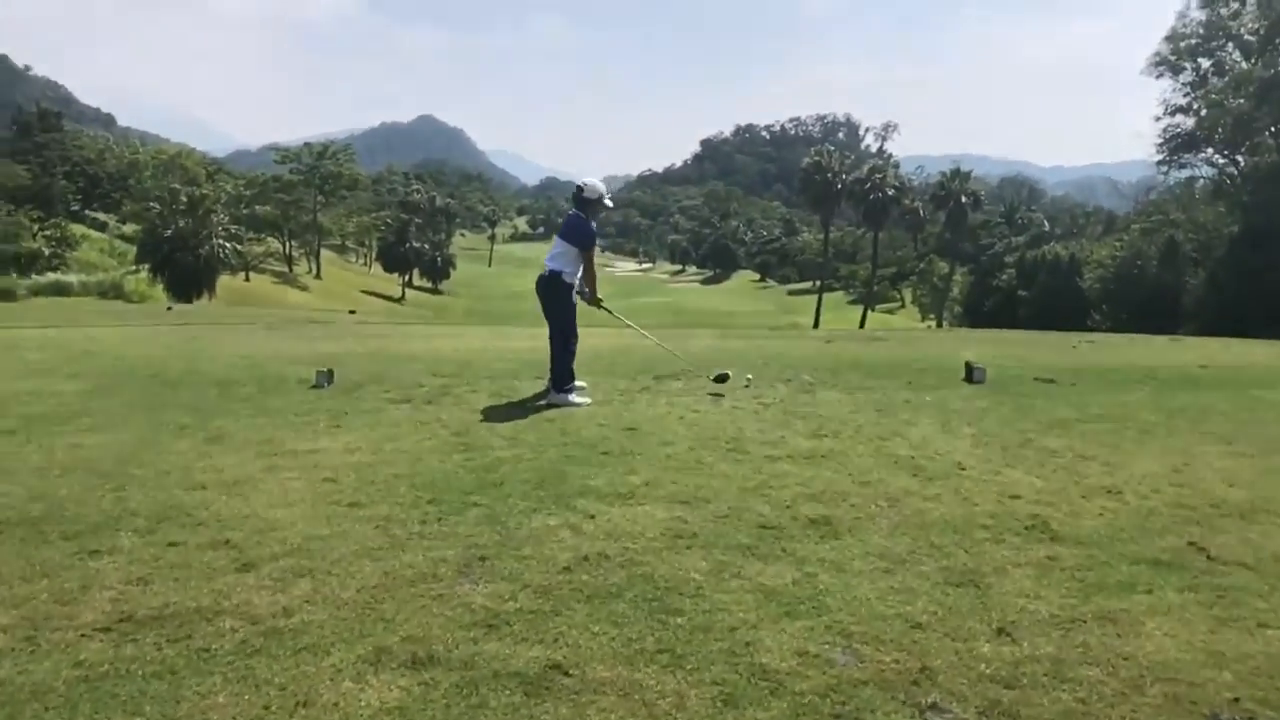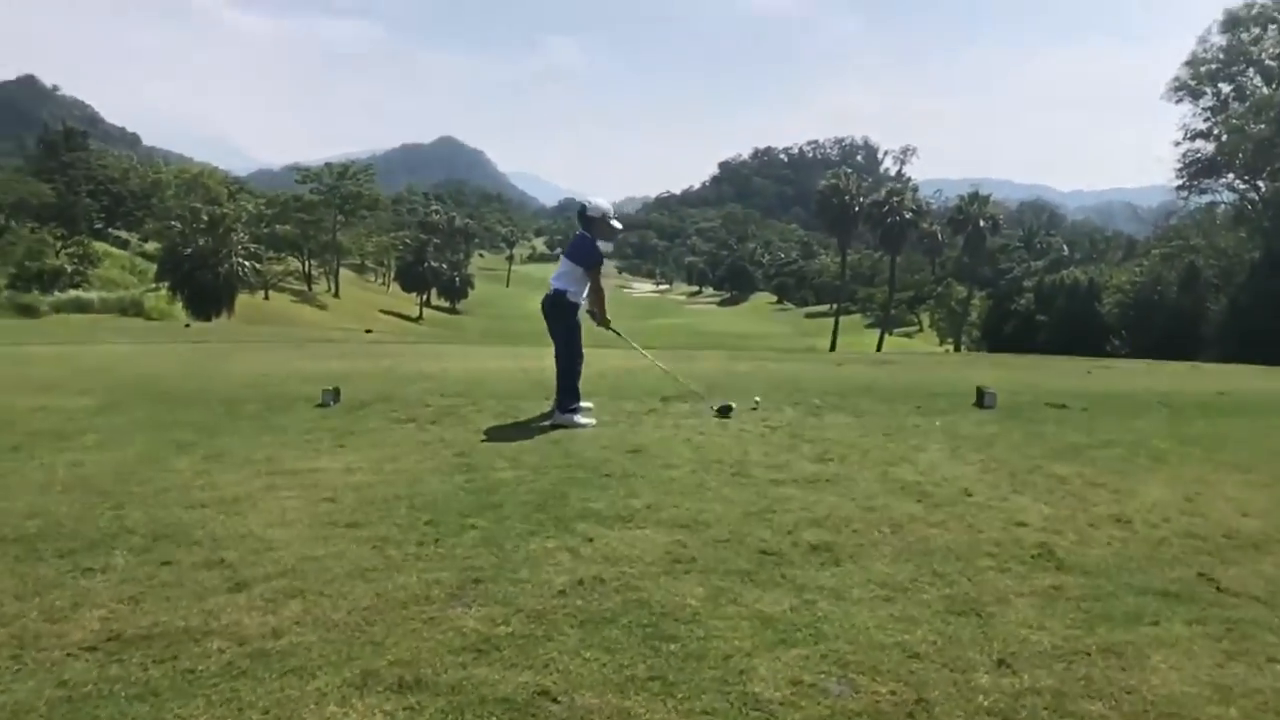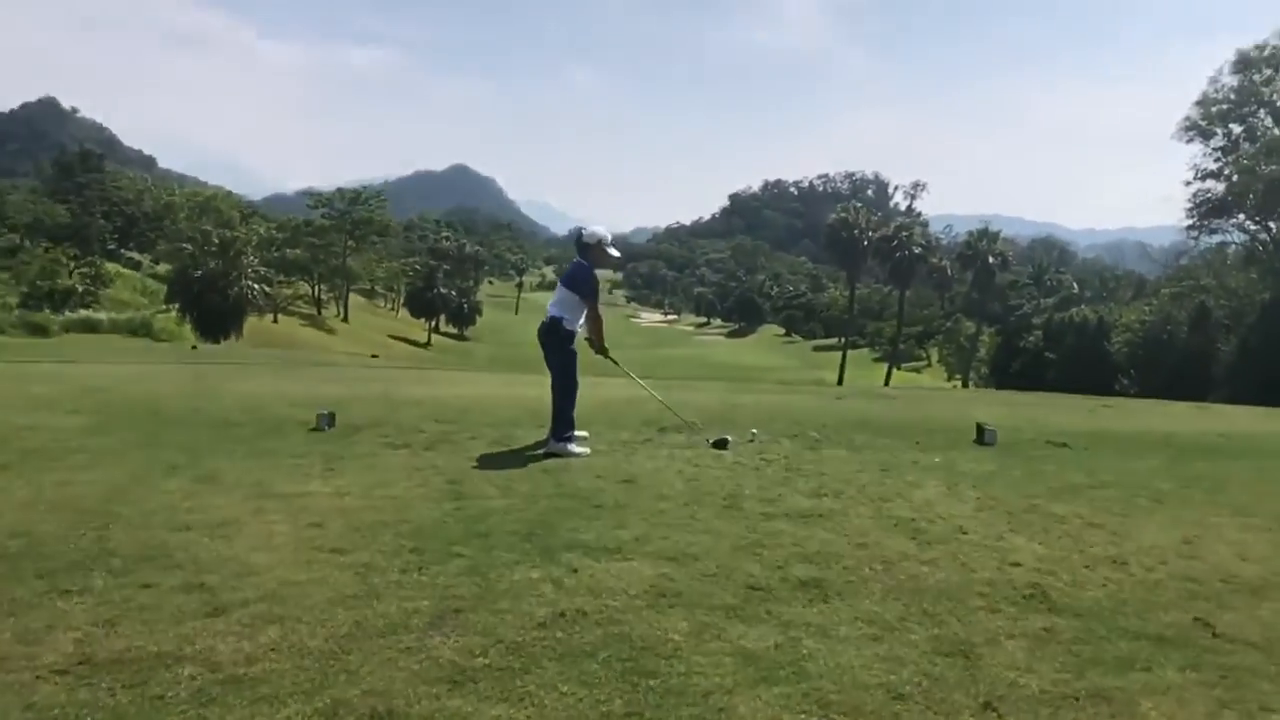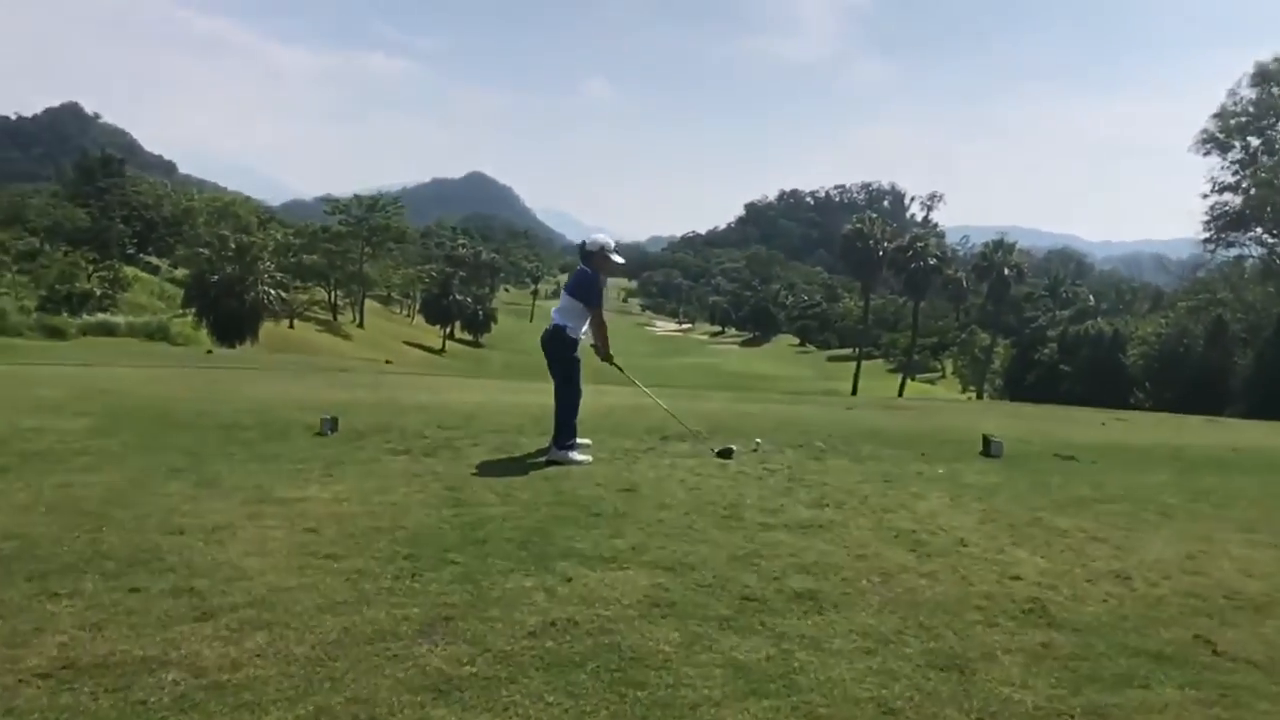
dt=0.1s
person 1, frame 1
left shoulder: (571, 220)
right shoulder: (586, 228)
right elbow: (588, 266)
left wrist: (583, 288)
right wrist: (592, 293)
left hip: (549, 280)
right hip: (558, 284)
left knee: (560, 334)
right knee: (567, 337)
left ankle: (559, 379)
right ankle: (560, 390)
person 1, frame 2
left shoulder: (580, 241)
right shoulder: (590, 248)
right elbow: (596, 286)
left wrist: (593, 308)
right wrist: (602, 314)
left hip: (556, 301)
right hip: (563, 305)
left knee: (566, 354)
right knee: (572, 356)
left ankle: (565, 400)
right ankle: (565, 411)
person 1, frame 3
left shoulder: (578, 269)
right shoulder: (587, 275)
left elbow: (586, 310)
right elbow: (594, 314)
left wrist: (592, 337)
right wrist: (600, 343)
left hip: (553, 329)
right hip: (559, 332)
left knee: (563, 383)
right knee: (567, 385)
left ankle: (560, 428)
right ankle: (560, 439)
person 1, frame 4
left shoulder: (583, 276)
right shoulder: (590, 282)
left elbow: (593, 319)
right elbow: (598, 320)
left wrist: (597, 343)
right wrist: (605, 349)
left hip: (557, 336)
right hip: (562, 340)
left knee: (567, 390)
right knee: (570, 392)
left ankle: (564, 437)
right ankle: (561, 447)
